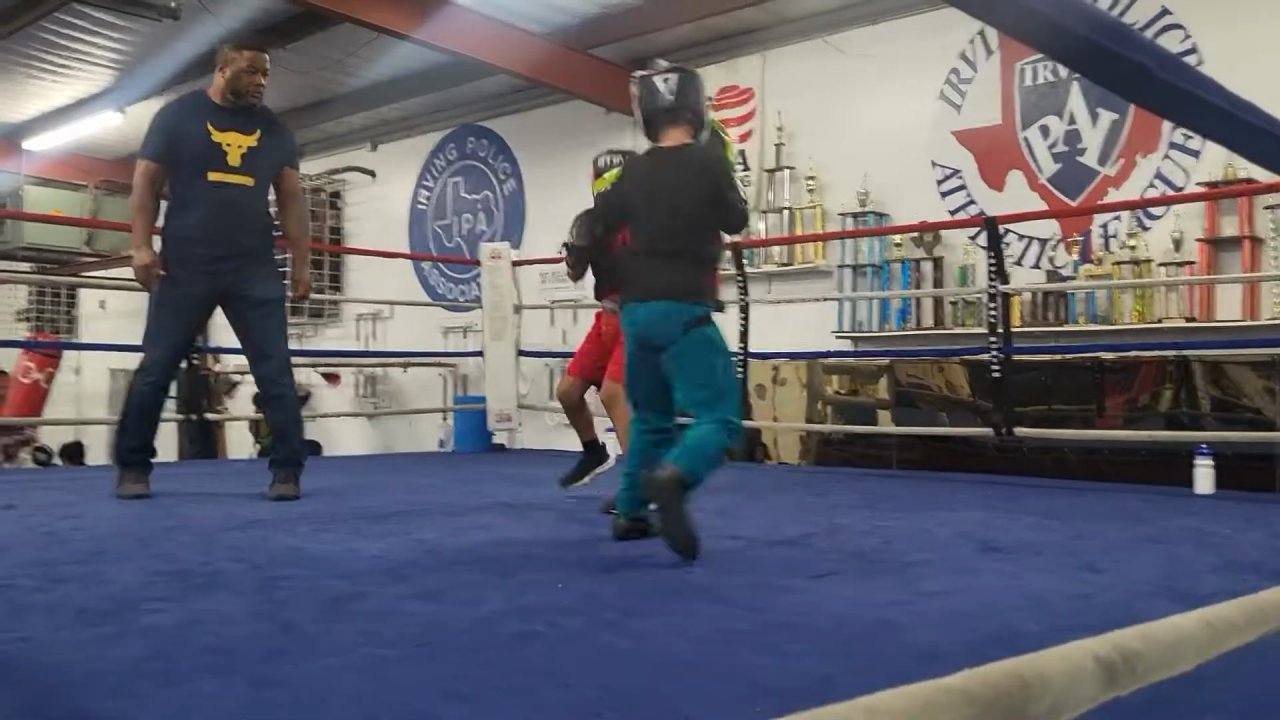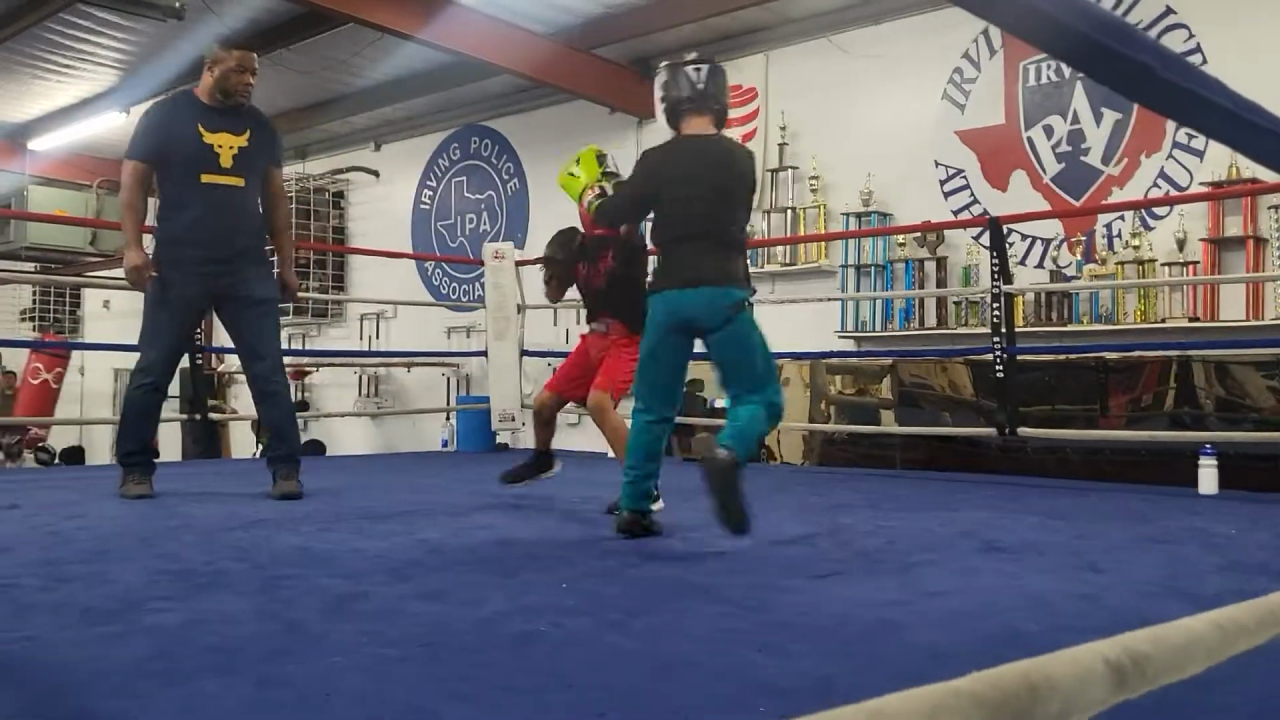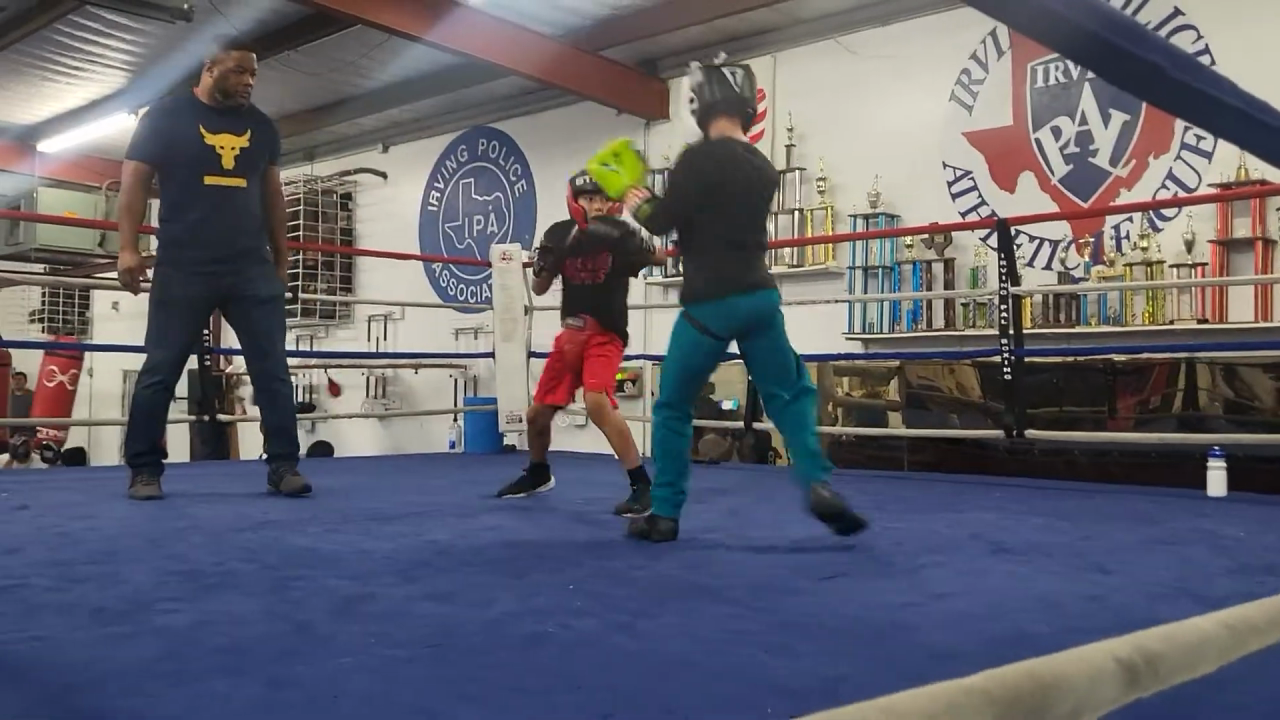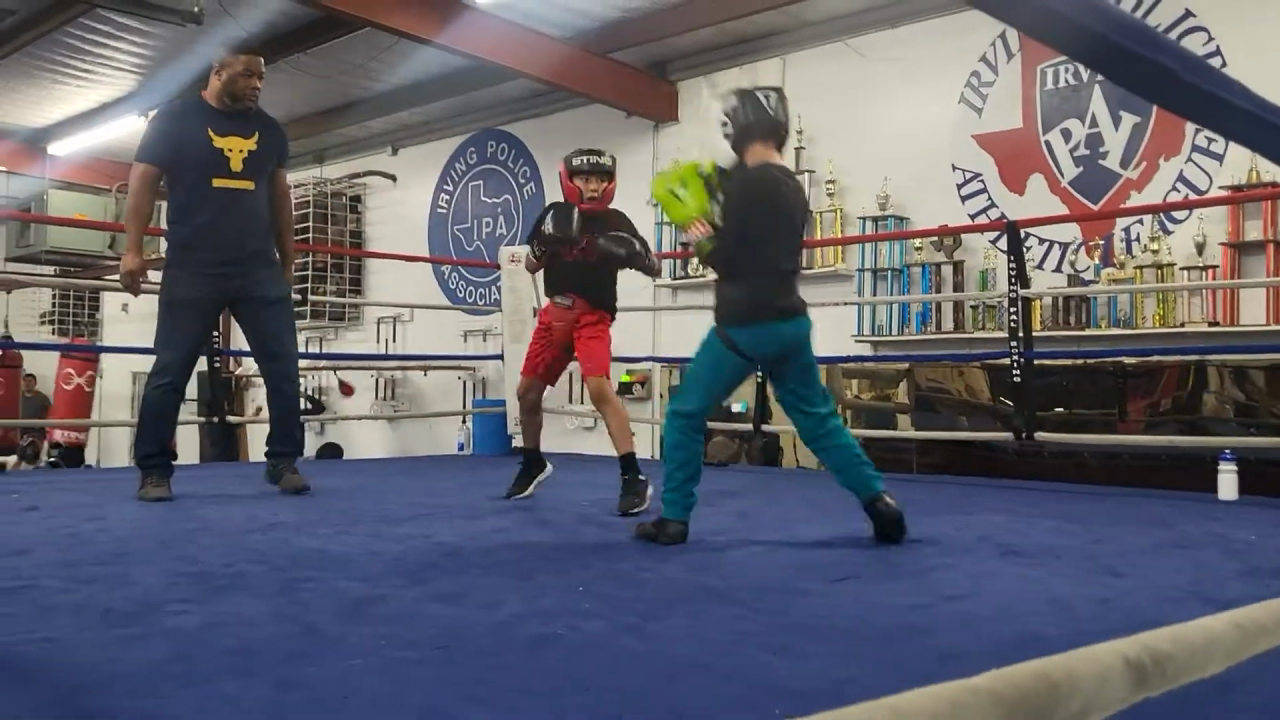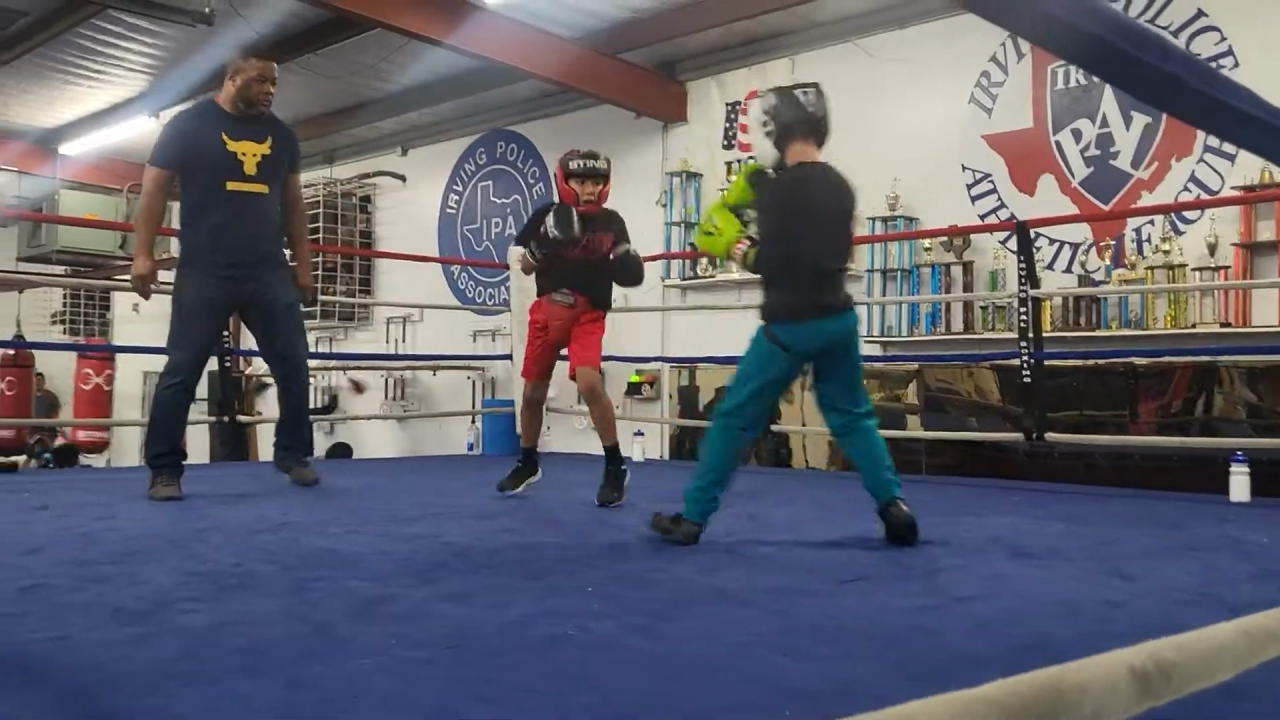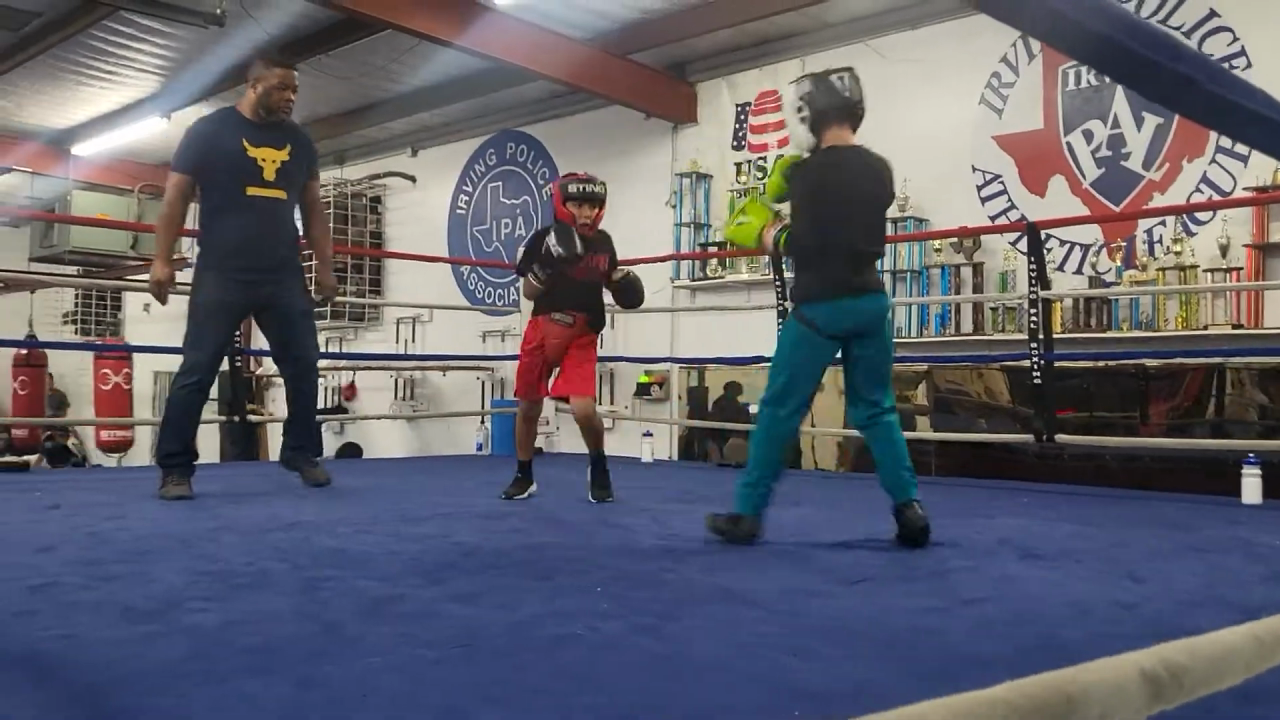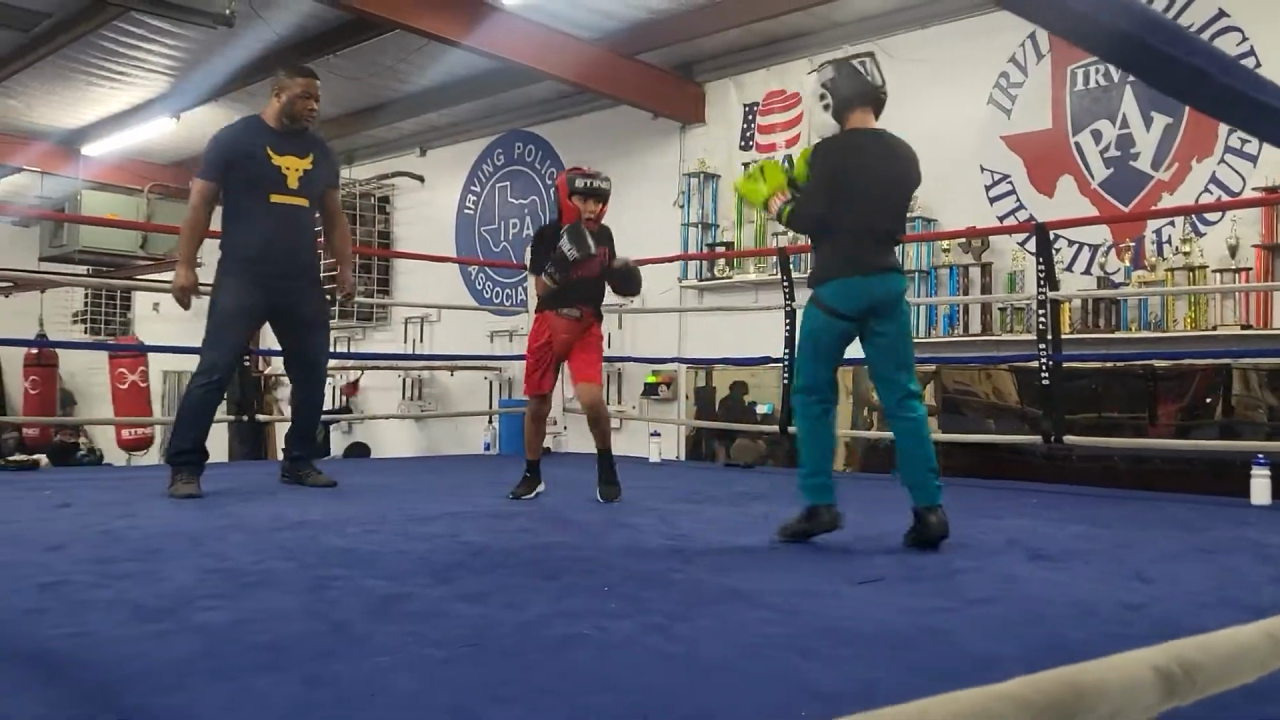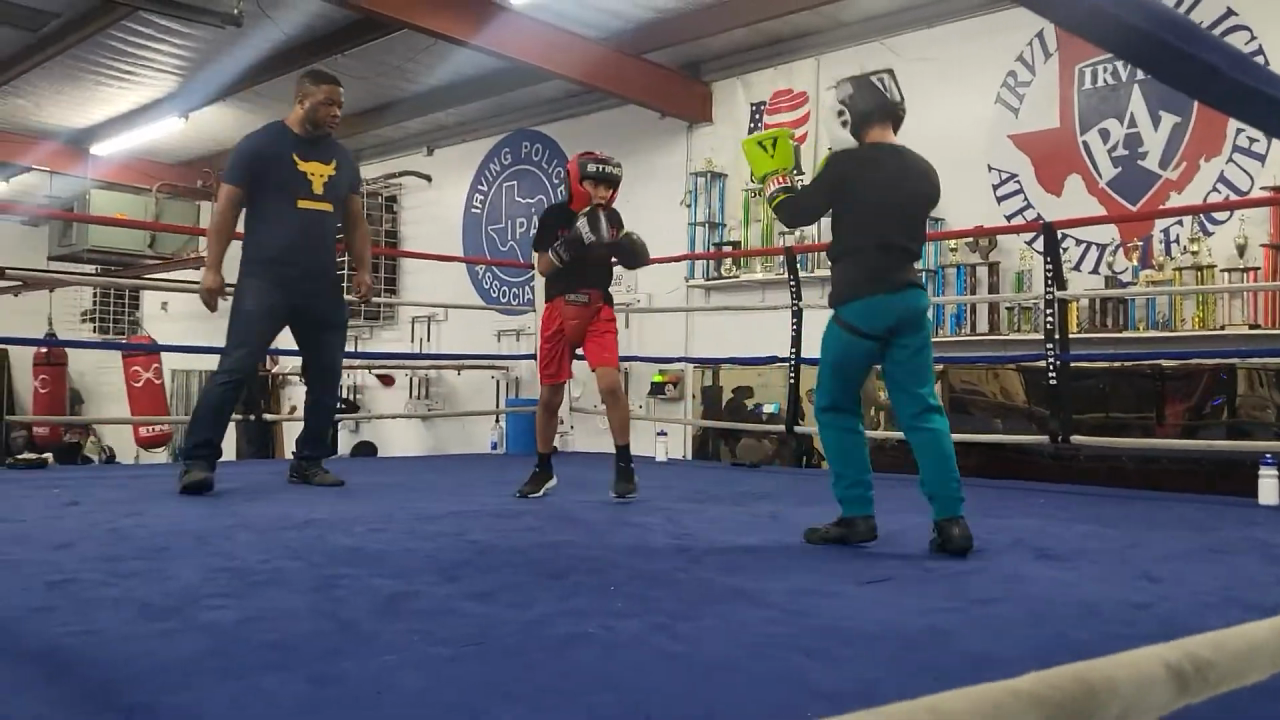
dt=0.1s
person 1, frame 1
left shoulder: (635, 173)
right shoulder: (711, 165)
left elbow: (601, 218)
right elbow: (735, 221)
left wrist: (614, 198)
left hip: (638, 312)
right hip: (686, 313)
left knee: (651, 419)
right knee: (718, 419)
left ankle: (633, 513)
right ankle: (671, 477)
person 1, frame 2
left shoulder: (657, 160)
right shoulder: (738, 158)
left elbow: (613, 215)
left wrist: (590, 189)
left hip: (669, 297)
right hip: (723, 295)
left knee: (653, 408)
right knee: (758, 397)
left ankle: (636, 509)
right ankle: (726, 455)
person 1, frame 3
left shoulder: (699, 158)
right shoulder: (761, 166)
left elbow: (663, 220)
left wrist: (631, 191)
left hip: (708, 305)
right hip: (757, 299)
left knee: (673, 409)
right knee: (792, 399)
left ankle: (665, 515)
right ankle: (819, 486)
person 1, frame 4
left shoulder: (746, 183)
right shoulder: (793, 190)
left elbow: (724, 255)
left wrist: (694, 223)
right wrist: (727, 192)
left hip: (741, 326)
right hip: (789, 323)
left knee: (685, 416)
right knee: (819, 419)
left ankle: (673, 517)
right ankle: (877, 501)
person 1, frame 5
left shoulder: (784, 188)
right shoulder: (840, 186)
left elbow: (773, 262)
left wrist: (733, 242)
right wrist: (757, 199)
left hip: (791, 324)
right hip: (839, 318)
left knee: (733, 416)
right knee: (853, 418)
left ankle: (693, 516)
right ankle: (892, 507)
person 1, frame 6
left shoulder: (817, 172)
right shoulder: (880, 170)
left elbow: (805, 245)
left wrist: (764, 231)
left hip: (822, 306)
right hip: (869, 301)
left knee: (780, 410)
right knee: (875, 410)
left ankle: (746, 514)
right ankle: (908, 509)
person 1, frame 7
left shoulder: (834, 150)
right shoulder: (904, 155)
left elbow: (809, 217)
left wrist: (777, 196)
left hip: (838, 288)
right hip: (887, 283)
left knee: (812, 395)
right knee: (902, 399)
left ankle: (820, 505)
right ankle: (929, 511)
person 1, frame 8
left shoulder: (846, 164)
right shoulder: (924, 172)
left elbow: (797, 212)
left wrist: (772, 173)
left hip: (859, 305)
right hip: (908, 298)
left knee: (835, 409)
right knee: (922, 412)
left ankle: (857, 516)
right ankle: (950, 521)
person 2, frame 1
left shoulder: (274, 129)
right shoulder: (177, 116)
left elbow: (292, 200)
right elbow: (146, 181)
left wrist: (300, 263)
right wrist: (142, 245)
left hip: (255, 268)
right hip: (185, 266)
left knee: (275, 369)
right knee: (158, 366)
left ankle: (287, 470)
right ankle: (133, 466)
person 2, frame 2
left shoulder: (261, 128)
right shoulder: (166, 116)
left elbow: (275, 198)
right elbow: (134, 180)
left wrist: (286, 263)
right wrist: (133, 246)
left hip: (248, 268)
right hip: (178, 267)
left knee: (268, 368)
right knee: (154, 367)
left ankle: (286, 467)
right ankle: (135, 467)
person 2, frame 3
left shoulder: (261, 127)
right shoulder: (166, 117)
left elbow: (272, 197)
right elbow: (134, 182)
left wrist: (281, 259)
right wrist: (129, 247)
left hip: (252, 267)
right hip: (183, 267)
left knee: (271, 364)
right knee: (161, 368)
left ankle: (283, 464)
right ankle: (144, 469)
person 2, frame 4
left shoulder: (269, 130)
right shoulder: (173, 120)
left elbow: (279, 199)
right elbow: (142, 184)
left wrist: (286, 262)
right wrist: (132, 249)
left hip: (259, 268)
right hip: (191, 270)
left knee: (282, 363)
right knee: (171, 369)
left ankle: (284, 460)
right ankle: (154, 470)
person 2, frame 5
left shoulder: (281, 135)
right shoulder: (189, 125)
left elbow: (292, 204)
right elbow: (155, 188)
left wrist: (303, 263)
right wrist: (144, 253)
left hip: (269, 272)
right hip: (205, 271)
left knee: (292, 361)
right knee: (183, 370)
left ankle: (292, 451)
right ankle: (164, 470)
person 2, frame 6
left shoulder: (299, 143)
right shoulder: (210, 131)
left elbow: (313, 210)
right elbow: (177, 194)
left wrist: (325, 266)
right wrist: (162, 259)
left hip: (285, 276)
right hip: (221, 275)
left knee: (303, 366)
right knee: (197, 371)
left ankle: (301, 452)
right ankle: (175, 469)
person 2, frame 7
left shoulder: (320, 153)
right shoulder: (236, 139)
left elbow: (334, 217)
right elbow: (200, 202)
left wrist: (345, 266)
right wrist: (185, 265)
left hip: (302, 282)
right hip: (243, 278)
left knee: (311, 372)
right knee: (214, 370)
left ankle: (298, 461)
right ankle: (184, 468)
person 2, frame 8
left shoulder: (342, 159)
right shoulder: (260, 145)
left elbow: (354, 221)
right elbow: (226, 207)
left wrist: (363, 270)
right wrist: (212, 268)
left hip: (323, 286)
right hip: (265, 280)
left knee: (326, 376)
right knee: (236, 369)
left ankle: (308, 462)
right ankle: (198, 461)
person 3, frame 1
right shoulder: (594, 223)
right elbow: (575, 274)
right wrist: (575, 251)
right hip: (608, 320)
left knee: (610, 393)
right knee: (567, 391)
right ankle: (594, 453)
person 3, frame 2
left shoulder: (627, 238)
right shoulder: (577, 244)
right elbow: (554, 295)
right wrist: (553, 267)
left hip: (627, 339)
right hip: (596, 339)
left knee: (599, 404)
right knee: (543, 404)
left ankle: (644, 488)
right ankle: (542, 460)
person 3, frame 3
left shoulder: (619, 235)
right shoulder: (562, 233)
left elbow: (655, 257)
right elbow: (538, 287)
left wrist: (626, 234)
right wrist: (544, 257)
left hip: (604, 338)
right hip: (571, 335)
left knee: (597, 404)
right knee: (538, 412)
left ankle: (643, 487)
right ankle: (537, 474)
person 3, frame 4
left shoulder: (616, 222)
right shoulder: (556, 213)
left elbow: (653, 269)
right elbow: (531, 266)
left wrist: (633, 254)
right wrist: (546, 242)
left hip: (594, 318)
right hip: (555, 314)
left knee: (598, 388)
right knee: (527, 392)
left ankle: (634, 477)
right ankle: (533, 464)
person 3, frame 5
left shoulder: (611, 222)
right shoulder: (546, 217)
left elbow: (624, 266)
right elbow: (524, 266)
left wrist: (628, 263)
right wrist: (546, 242)
left hip: (588, 315)
right hip: (547, 311)
left knee: (590, 385)
right knee: (533, 392)
left ankle: (615, 467)
right ankle: (526, 466)
person 3, frame 6
left shoulder: (603, 241)
right shoulder: (544, 238)
left elbow: (612, 281)
right elbow: (529, 292)
left wrist: (624, 284)
right wrist: (548, 262)
left hip: (582, 335)
right hip: (542, 330)
left knee: (583, 409)
right knee: (528, 408)
left ankle: (599, 469)
right ankle: (524, 475)
person 3, frame 7
left shoulder: (602, 234)
right shoulder: (548, 235)
left elbow: (609, 274)
right elbow: (541, 289)
left wrist: (622, 275)
right wrist: (562, 261)
left hip: (587, 326)
right hip: (549, 324)
left knee: (591, 400)
right knee: (537, 404)
left ankle: (606, 468)
right ankle: (533, 475)
person 3, frame 8
left shoulder: (612, 218)
right shoulder: (554, 215)
left elbow: (621, 255)
right elbow: (543, 268)
left wrist: (630, 251)
right wrist: (572, 241)
left hip: (598, 311)
right hip: (559, 311)
left knee: (610, 385)
right knee: (550, 395)
left ankle: (624, 465)
right ankle: (543, 470)
